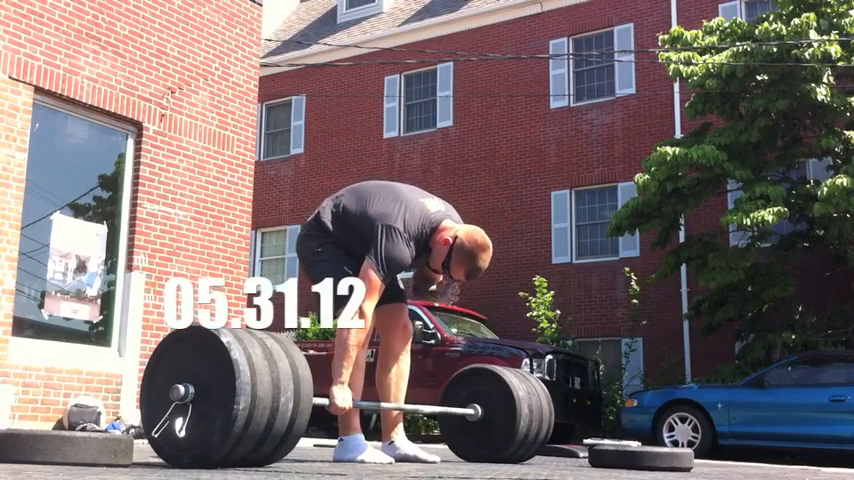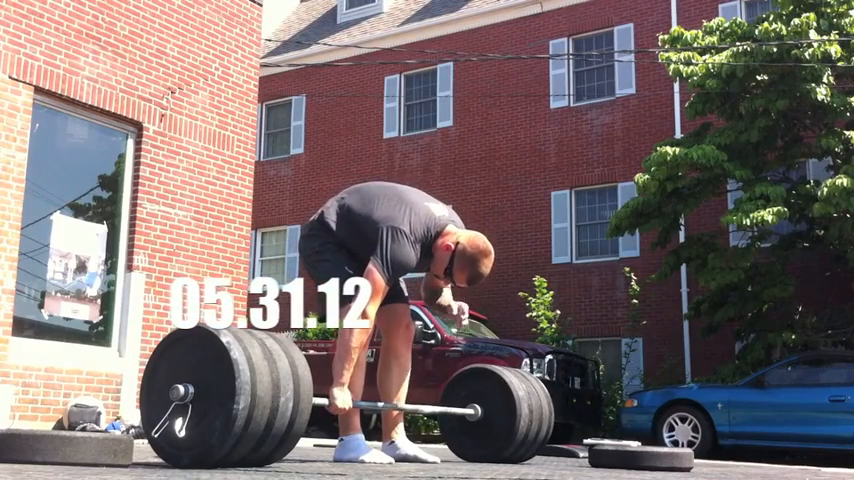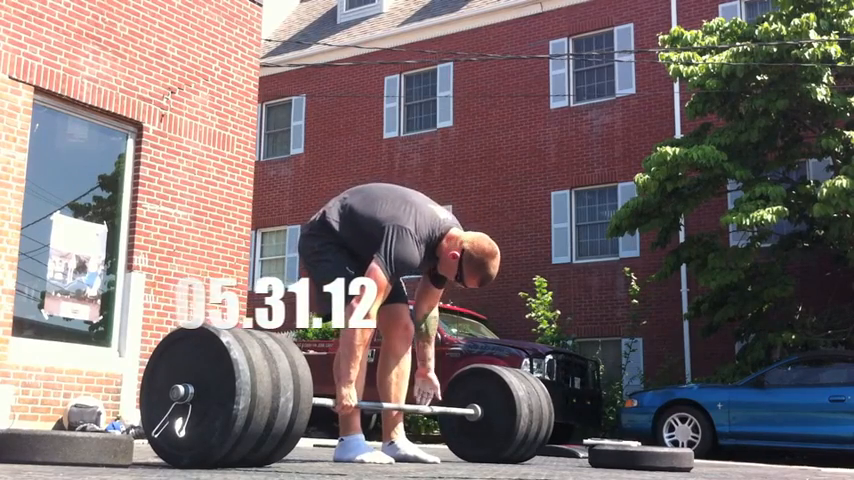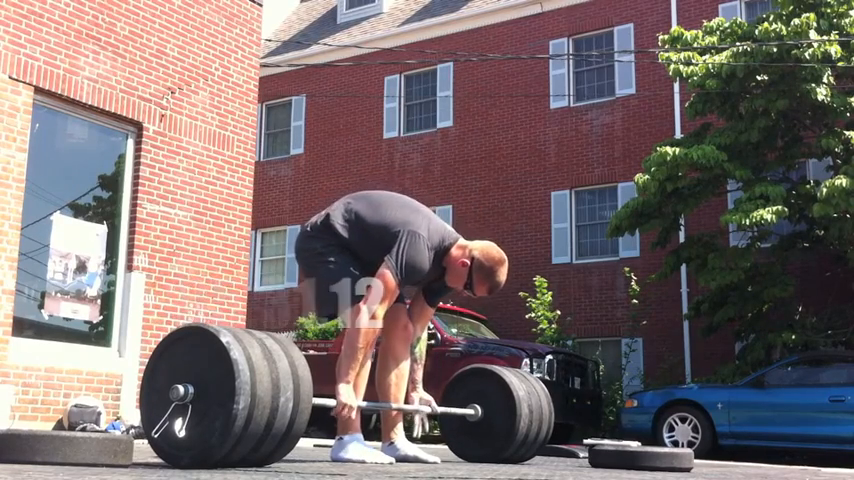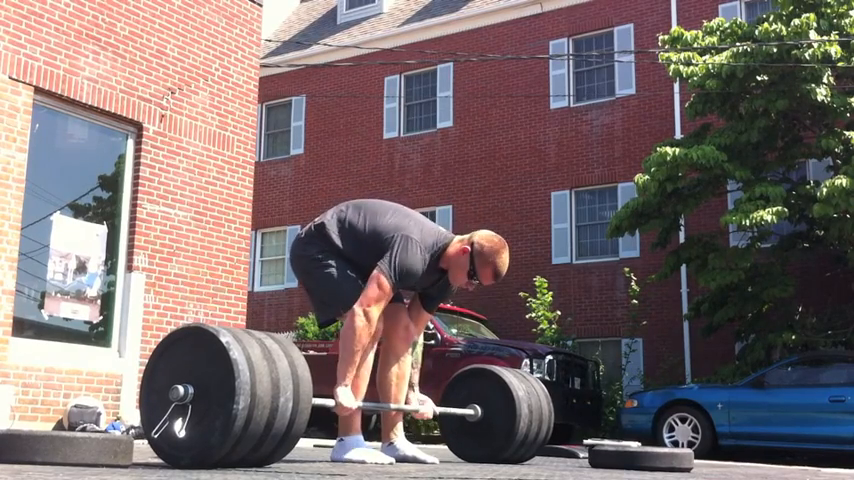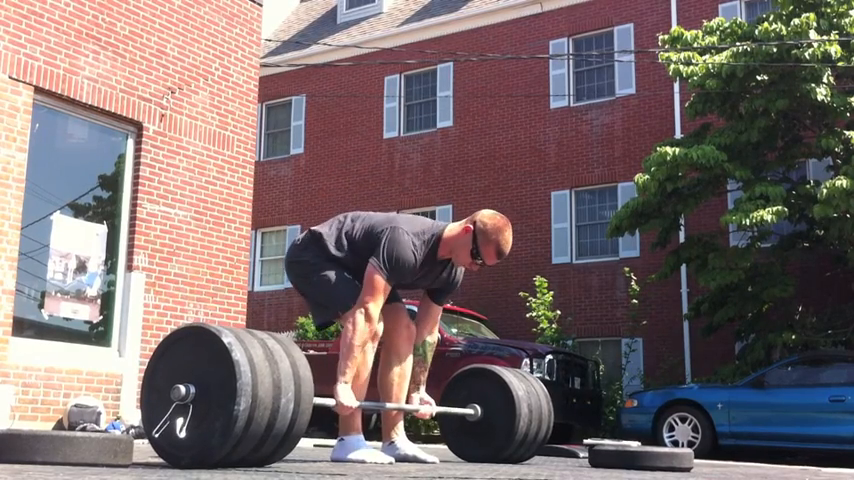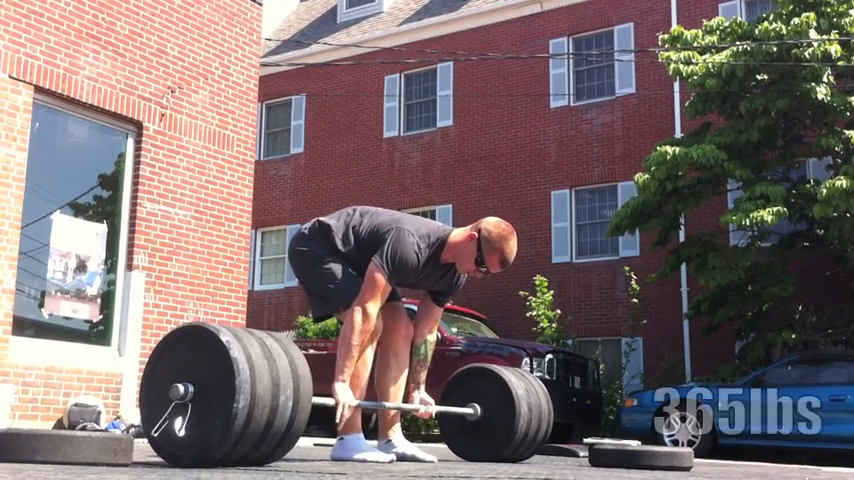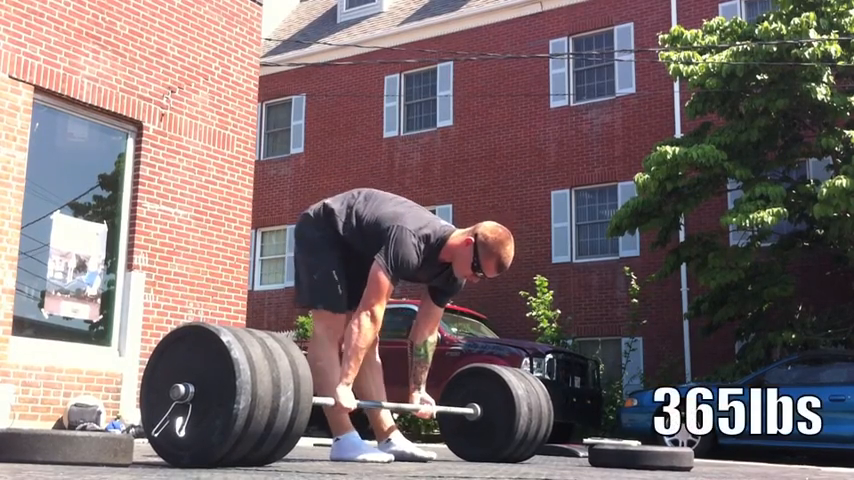
dt=0.4s
person 1, frame 1
left shoulder: (455, 230)
right shoulder: (398, 238)
left elbow: (421, 284)
right elbow: (361, 310)
right wrist: (340, 384)
left hip: (362, 244)
right hip: (325, 240)
left knee: (401, 331)
right knee: (360, 326)
left ankle: (393, 439)
right ankle: (350, 441)
person 1, frame 2
left shoulder: (458, 237)
right shoulder: (402, 241)
left elbow: (431, 292)
right elbow: (363, 313)
left wrist: (449, 304)
right wrist: (340, 385)
left hip: (365, 246)
right hip: (327, 240)
left knee: (402, 331)
right knee: (360, 322)
left ankle: (394, 440)
right ankle: (350, 441)
person 1, frame 3
left shoulder: (455, 241)
right shoulder: (407, 242)
left elbow: (426, 308)
right elbow: (363, 309)
left wrist: (426, 369)
right wrist: (346, 384)
left hip: (365, 247)
right hip: (327, 241)
left knee: (402, 330)
right knee: (364, 325)
left ankle: (394, 440)
right ankle: (350, 441)
person 1, frame 4
left shoulder: (446, 262)
right shoulder: (418, 250)
left elbow: (416, 328)
right elbow: (369, 311)
left wrist: (415, 388)
right wrist: (345, 383)
left hip: (361, 251)
right hip: (324, 242)
left knee: (400, 331)
right knee: (368, 324)
left ankle: (393, 440)
right ankle: (348, 441)
person 1, frame 5
left shoulder: (445, 274)
right shoulder: (413, 253)
left elbow: (413, 333)
right elbow: (363, 313)
left wrist: (412, 391)
right wrist: (343, 385)
left hip: (356, 256)
right hip: (318, 249)
left knee: (401, 330)
right knee: (372, 325)
left ankle: (393, 441)
right ankle: (349, 442)
person 1, frame 6
left shoulder: (452, 270)
right shoulder: (404, 243)
left elbow: (426, 331)
right elbow: (366, 311)
left wrist: (417, 390)
right wrist: (343, 384)
left hip: (355, 262)
right hip: (313, 257)
left knee: (404, 331)
right knee: (371, 328)
left ankle: (394, 440)
right ankle: (349, 441)
person 1, frame 7
left shoulder: (453, 272)
right shoulder: (408, 244)
left elbow: (426, 331)
right elbow: (364, 310)
left wrist: (417, 389)
right wrist: (341, 382)
left hip: (355, 256)
right hip: (317, 246)
left knee: (401, 331)
right knee: (371, 326)
left ankle: (390, 438)
right ankle: (349, 440)
person 1, frame 8
left shoulder: (452, 271)
right shoulder: (408, 242)
left elbow: (425, 333)
right elbow: (369, 314)
left wrist: (417, 390)
right wrist: (344, 385)
left hip: (358, 245)
right hip: (323, 231)
left knee: (368, 341)
right knee: (331, 328)
left ankle: (389, 438)
right ankle: (344, 440)
